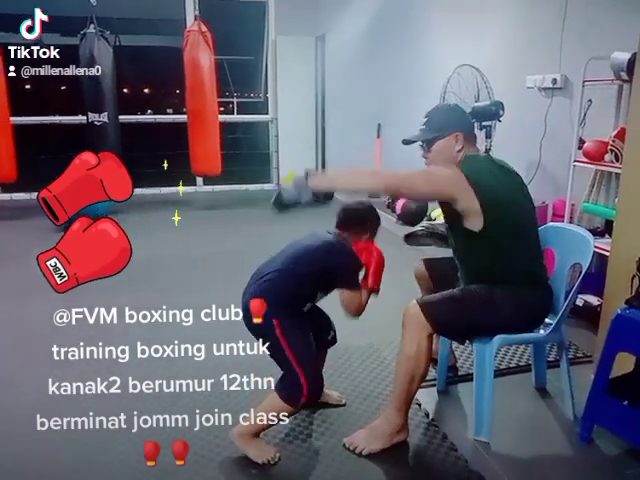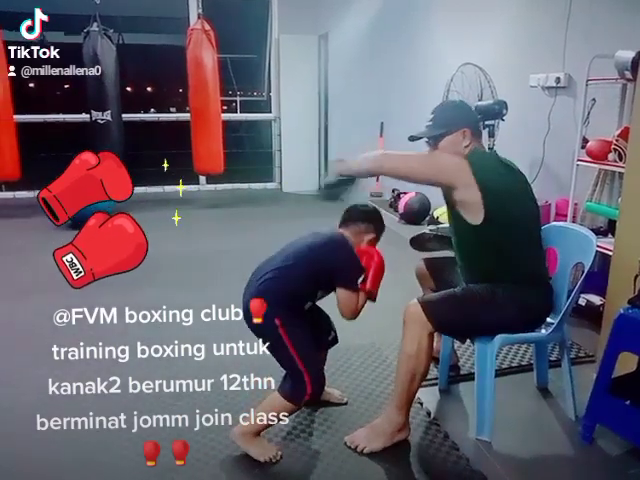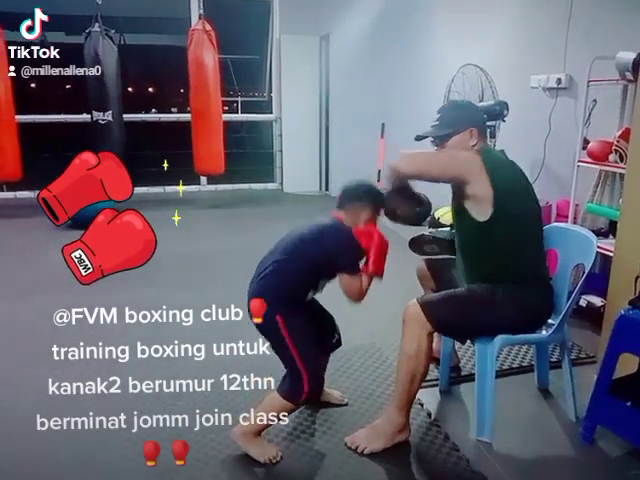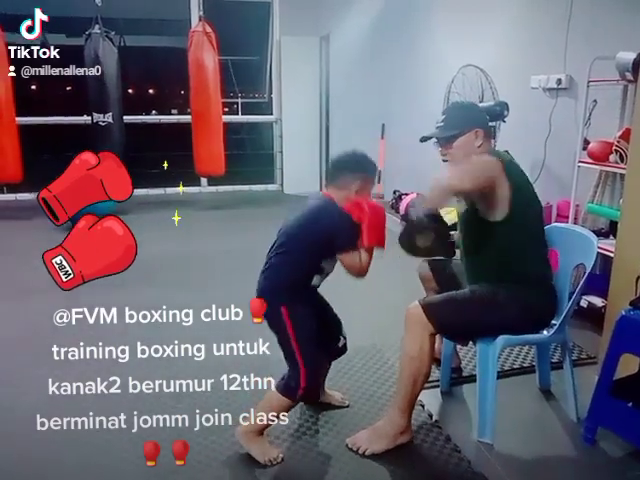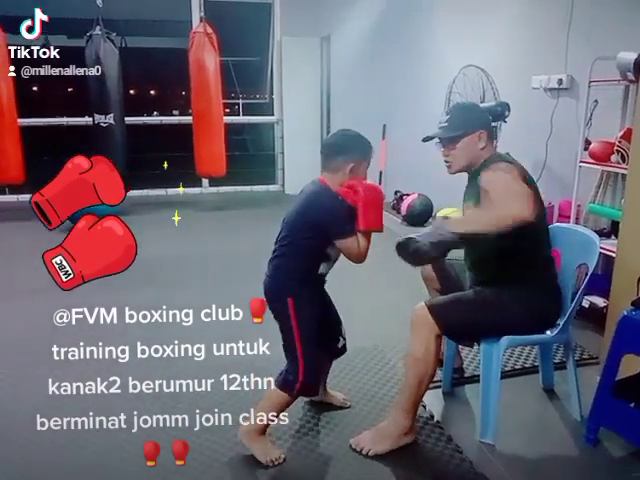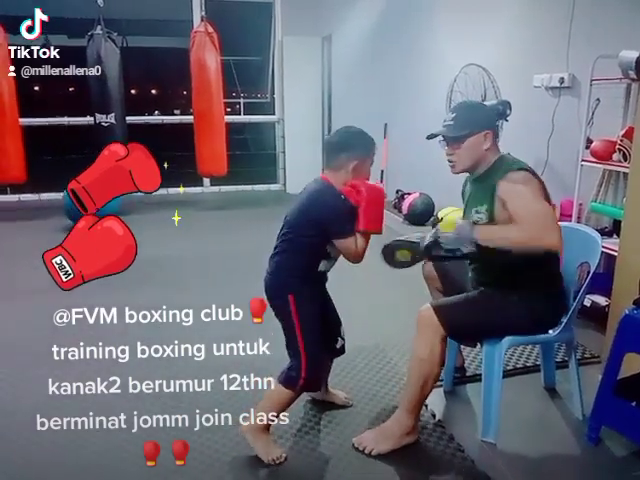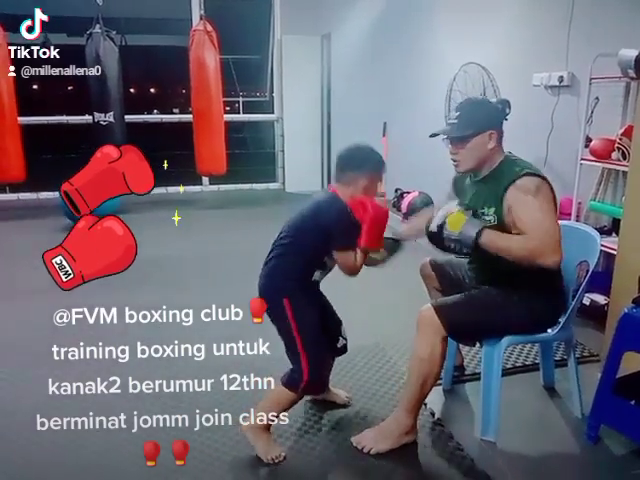
dt=0.1s
person 1, frame 1
left shoulder: (457, 176)
right shoulder: (490, 170)
left elbow: (382, 182)
left wrist: (310, 181)
right wrist: (446, 231)
left hip: (518, 301)
right hip: (506, 283)
left knee: (416, 315)
left ankle: (395, 424)
right ankle: (432, 352)
person 1, frame 2
left shoulder: (463, 167)
right shoulder: (495, 167)
left elbow: (385, 162)
left wrist: (346, 167)
right wrist: (450, 235)
left hip: (519, 300)
right hip: (511, 284)
left knee: (417, 314)
left ankle: (394, 422)
person 1, frame 3
left shoulder: (475, 164)
right shoulder: (498, 166)
left elbow: (407, 164)
left wrist: (397, 187)
right wrist: (451, 238)
left hip: (519, 300)
right hip: (513, 284)
left knee: (417, 313)
left ankle: (395, 423)
person 1, frame 4
left shoulder: (489, 164)
right shoulder: (490, 169)
left elbow: (453, 183)
left wrist: (421, 213)
left hip: (523, 299)
right hip: (499, 280)
left knee: (419, 315)
left ankle: (398, 424)
person 1, frame 5
left shoulder: (499, 173)
right shoulder: (486, 175)
left elbow: (519, 211)
left wrist: (445, 228)
right wrist: (441, 241)
left hip: (528, 300)
right hip: (502, 282)
left knee: (425, 316)
right knee: (432, 270)
left ankle: (401, 425)
person 1, frame 6
left shoulder: (513, 180)
right shoulder: (475, 177)
left elbow: (550, 238)
right elbow: (460, 227)
left wrist: (474, 233)
left hip: (532, 301)
right hip: (492, 280)
left knee: (430, 318)
right knee: (435, 269)
left ankle: (404, 425)
right ankle: (450, 353)
person 1, frame 7
left shoulder: (523, 186)
right shoulder: (469, 176)
left elbow: (549, 254)
right elbow: (442, 213)
left wrist: (478, 234)
left hip: (531, 300)
right hip: (490, 280)
left knee: (431, 318)
right knee: (430, 268)
left ankle: (403, 424)
right ankle: (449, 351)
person 2, frame 1
left shoulder: (324, 241)
right shoulder: (344, 255)
right elbow: (353, 308)
left wrist: (359, 270)
right wrist: (370, 281)
left hip: (264, 298)
right hip: (267, 308)
left knee: (323, 332)
right knee: (303, 384)
left ankle: (316, 391)
right ankle: (245, 433)
person 2, frame 2
left shoulder: (329, 242)
right shoulder: (345, 254)
right elbow: (349, 311)
left wrist: (358, 279)
right wrist: (370, 284)
left hip: (269, 297)
right hip: (269, 308)
left knee: (323, 332)
right knee: (306, 382)
left ankle: (317, 389)
right ankle: (246, 434)
person 2, frame 3
left shoulder: (329, 230)
right shoulder: (344, 239)
right elbow: (355, 293)
left wrist: (360, 259)
right wrist: (372, 264)
left hip: (277, 294)
right hip: (272, 304)
left knee: (328, 333)
right knee: (304, 381)
left ankle: (317, 391)
right ankle: (247, 432)
person 2, frame 4
left shoulder: (324, 206)
right shoulder: (334, 217)
left elbow: (340, 248)
right elbow: (358, 268)
left wrist: (359, 226)
right wrist: (370, 234)
left hip: (297, 288)
right hip: (282, 297)
left knee: (332, 338)
right knee: (304, 376)
left ankle: (318, 392)
right ankle: (250, 432)
person 2, frame 5
left shoulder: (322, 192)
right shoulder: (329, 203)
left elbow: (338, 238)
right elbow: (357, 253)
left wrist: (357, 210)
right wrist: (367, 219)
left hip: (305, 280)
right hip: (289, 287)
left knee: (332, 338)
right knee: (303, 370)
left ankle: (319, 391)
right ankle: (253, 429)
person 2, frame 6
left shoulder: (324, 190)
right shoulder: (331, 202)
left elbow: (337, 241)
right elbow: (355, 254)
left wrist: (362, 207)
right wrist: (368, 214)
left hip: (306, 278)
right hip: (290, 285)
left knee: (332, 338)
right knee: (305, 366)
left ankle: (320, 390)
right ankle: (257, 426)
person 2, frame 7
left shoulder: (331, 201)
right shoulder: (338, 212)
left elbow: (335, 249)
right elbow: (352, 266)
left wrist: (362, 224)
right wrist: (370, 232)
left hip: (299, 282)
right hip: (284, 289)
left knee: (333, 337)
right knee: (308, 369)
left ankle: (321, 390)
right ankle: (257, 425)
